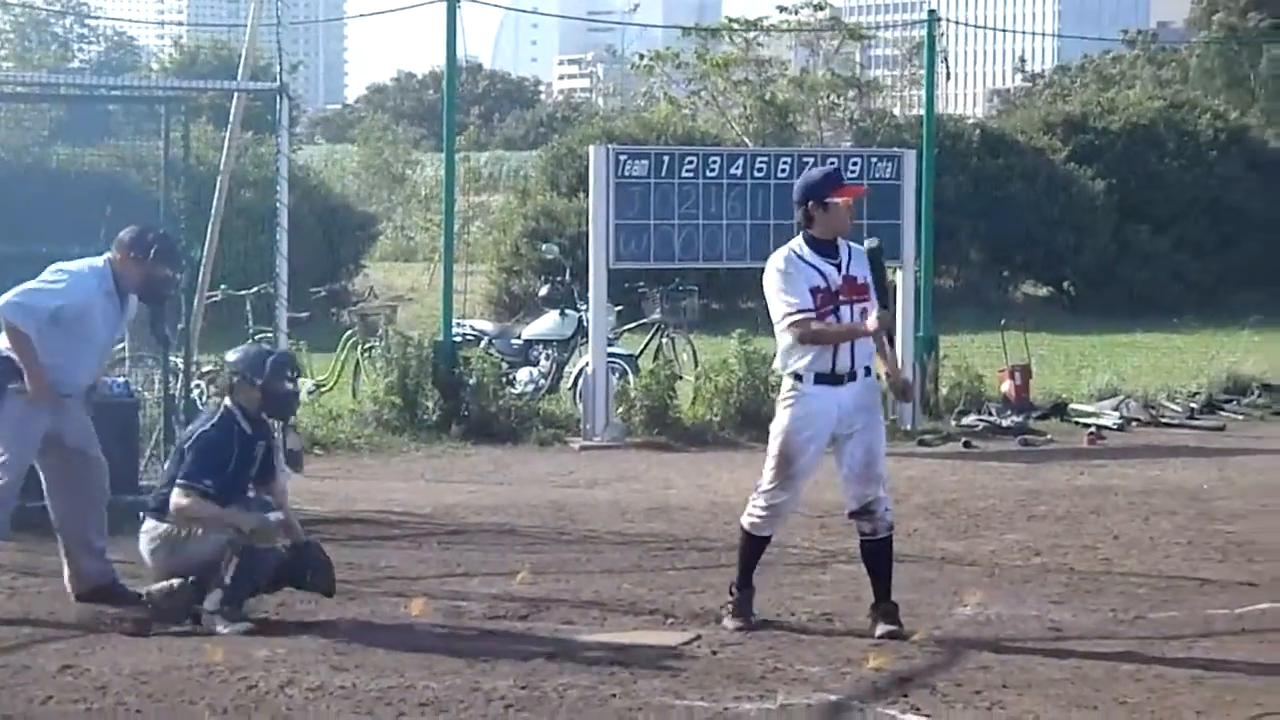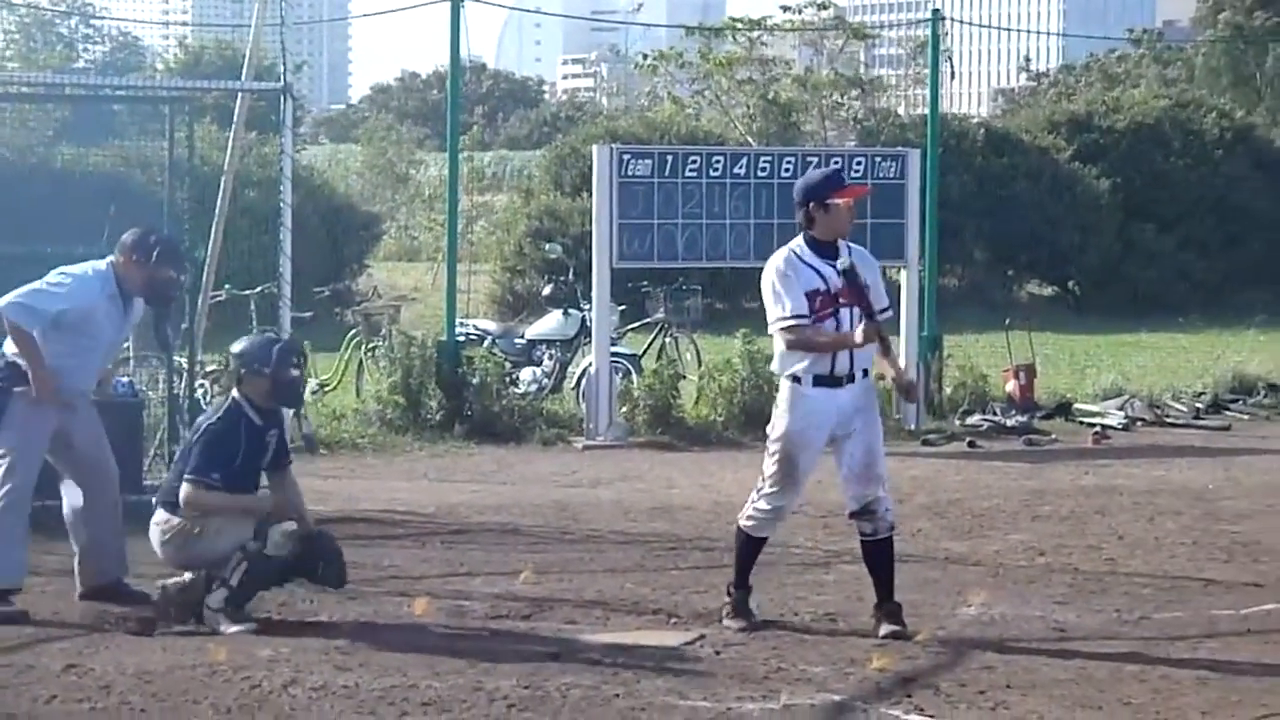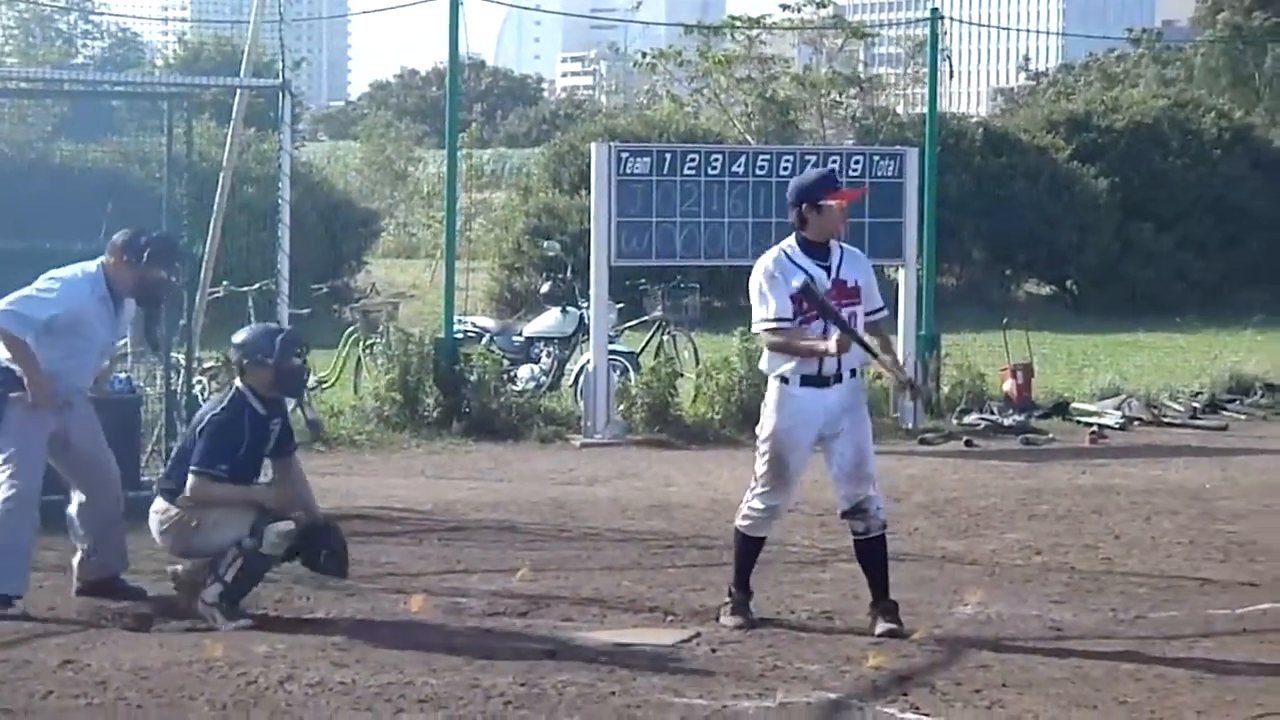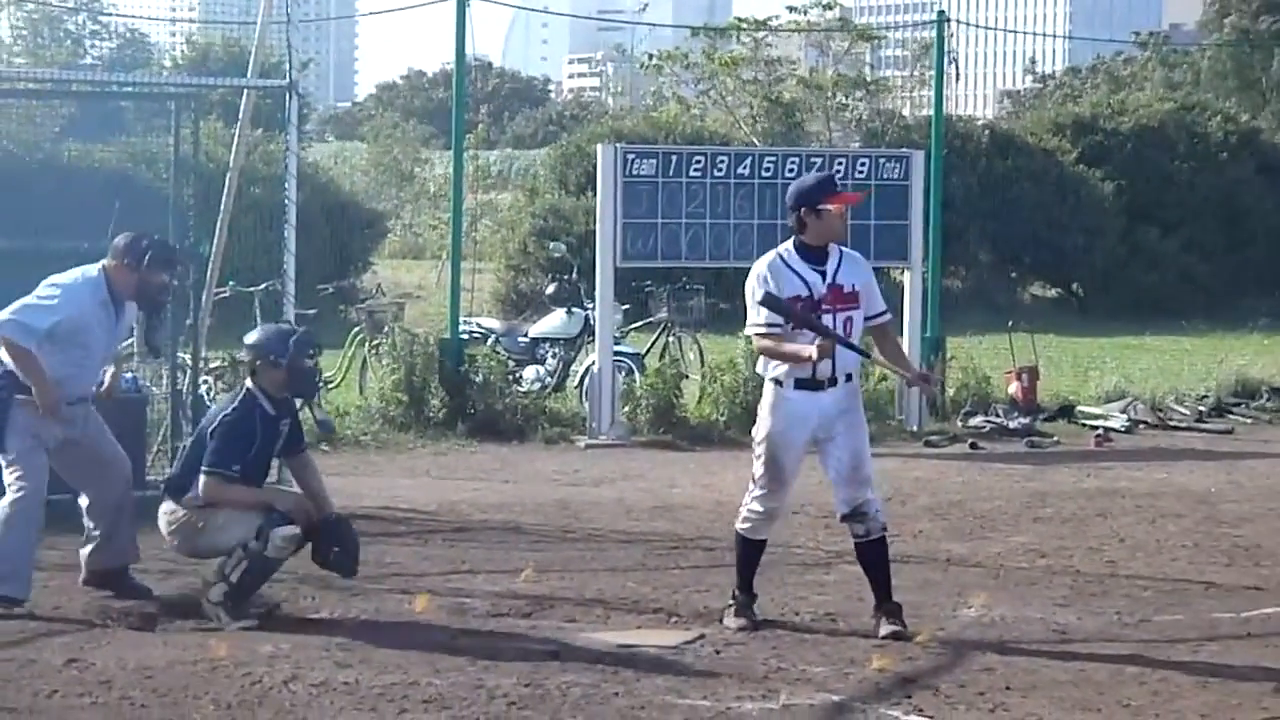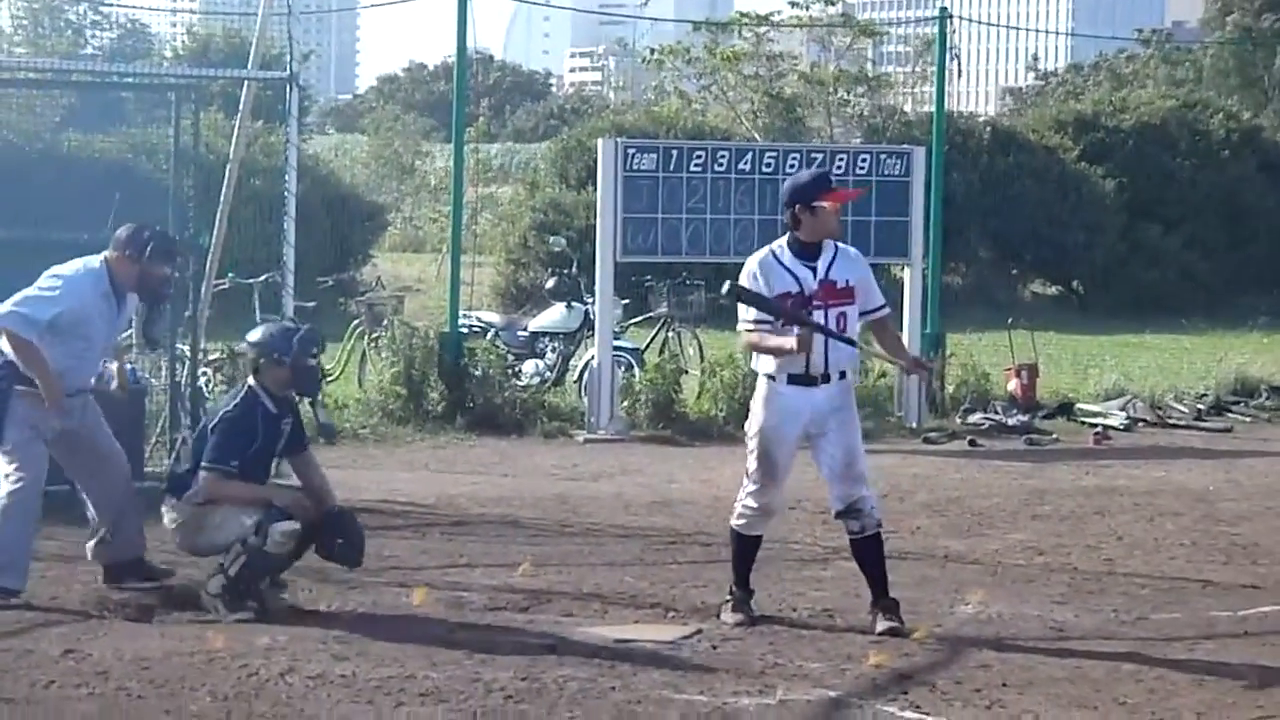
dt=0.1s
person 1, frame 1
left shoulder: (861, 259)
right shoulder: (785, 264)
right elbow: (801, 330)
left wrist: (892, 369)
right wrist: (862, 328)
left hip: (860, 391)
right hip: (808, 394)
left knee: (871, 500)
right knee: (774, 496)
left ankle: (883, 606)
right ankle: (741, 593)
person 1, frame 2
left shoulder: (863, 261)
right shoulder: (784, 266)
right elbow: (790, 337)
left wrist: (896, 369)
right wrist: (847, 341)
left hip: (857, 393)
right hip: (805, 395)
left knee: (872, 501)
right knee: (773, 498)
left ankle: (886, 606)
right ankle: (737, 595)
person 1, frame 3
left shoulder: (856, 262)
right shoulder: (774, 266)
left elbow: (874, 322)
right elbow: (773, 337)
left wrist: (895, 367)
right wrist: (823, 347)
left hip: (846, 393)
right hip: (794, 395)
left knee: (863, 500)
right knee: (767, 498)
left ankle: (882, 604)
right ankle: (738, 595)
person 1, frame 4
left shoulder: (855, 266)
right shoulder: (769, 270)
left elbow: (878, 326)
right elbow: (761, 341)
left wrist: (906, 368)
right wrist: (802, 350)
left hip: (842, 398)
right hip: (787, 399)
left knee: (861, 503)
right knee: (763, 502)
left ankle: (886, 606)
right ankle: (742, 598)
person 1, frame 5
left shoulder: (852, 262)
right shoulder: (763, 266)
left elbow: (877, 321)
right elbow: (750, 335)
left wrist: (905, 358)
right wrist: (786, 343)
left hip: (835, 394)
right hip: (780, 394)
left knee: (856, 500)
right knee: (758, 498)
left ankle: (883, 602)
right ankle: (739, 594)
person 2, frame 1
left shoulder: (125, 296)
right shoulder: (76, 281)
left wrist: (89, 381)
right wrist: (33, 372)
left hip: (67, 397)
left knee: (88, 482)
left ankle: (93, 578)
person 2, frame 2
left shoulder: (132, 300)
right shoulder: (78, 285)
left wrist: (100, 375)
right wrist: (38, 370)
left hip: (74, 399)
left knee: (101, 483)
left ankle: (101, 577)
person 2, frame 3
left shoulder: (124, 300)
right shoulder: (70, 287)
left wrist: (99, 372)
right wrist: (34, 378)
left hip: (70, 399)
left knee: (102, 480)
left ankle: (99, 572)
person 2, frame 4
left shoulder: (124, 302)
right shoulder: (70, 292)
left wrist: (111, 373)
right wrist: (41, 387)
left hip: (74, 403)
left knee: (113, 473)
left ankle: (108, 566)
person 2, frame 5
left shoulder: (124, 293)
right shoulder: (72, 284)
right wrist: (45, 379)
left hip: (73, 395)
left knee: (110, 469)
left ankle: (122, 558)
person 3, frame 1
left shoulder: (258, 429)
right shoulder: (216, 433)
left elbow: (272, 487)
right elbow: (180, 502)
left wrist: (302, 544)
right wrist: (242, 521)
left hip: (198, 536)
right hip: (167, 539)
left knee: (286, 566)
right knee: (264, 518)
right ankle: (221, 607)
person 3, frame 2
left shoulder: (270, 418)
right shoulder: (224, 426)
left elbow: (283, 479)
right elbow: (190, 498)
left wrist: (313, 535)
right wrist: (257, 502)
left hip: (212, 523)
right hip: (180, 530)
right knee: (281, 530)
left ankle: (189, 591)
right ankle: (221, 605)
person 3, frame 3
left shoulder: (272, 407)
right shoulder: (226, 417)
left elbow: (287, 466)
right elbow: (196, 489)
left wrist: (316, 521)
right wrist: (260, 495)
left hip: (209, 513)
right hip: (178, 519)
left knee: (299, 531)
right knee: (277, 528)
left ankle: (200, 576)
right ankle: (216, 599)
person 3, frame 4
left shoulder: (281, 407)
right shoulder: (237, 417)
left elbow: (300, 463)
right elbow: (210, 489)
left wrist: (330, 519)
right wrist: (274, 496)
left hip: (225, 510)
right hip: (189, 518)
right knee: (284, 529)
left ankle: (235, 582)
right ankle: (221, 598)
person 3, frame 5
left shoulder: (283, 406)
right shoulder: (239, 414)
left elbow: (303, 461)
right elbow: (210, 485)
left wrist: (334, 513)
right wrist: (273, 493)
left hip: (228, 505)
right hip: (193, 516)
right knee: (282, 526)
left ankle: (256, 583)
right ankle: (222, 590)
